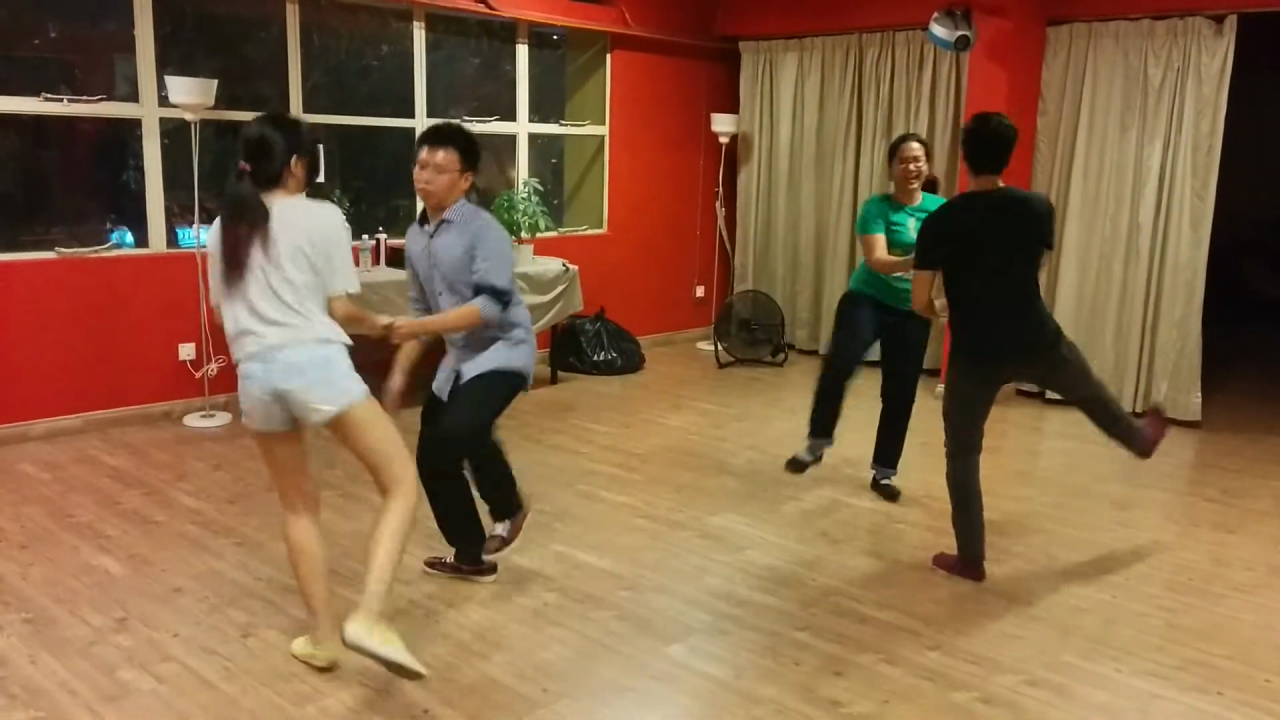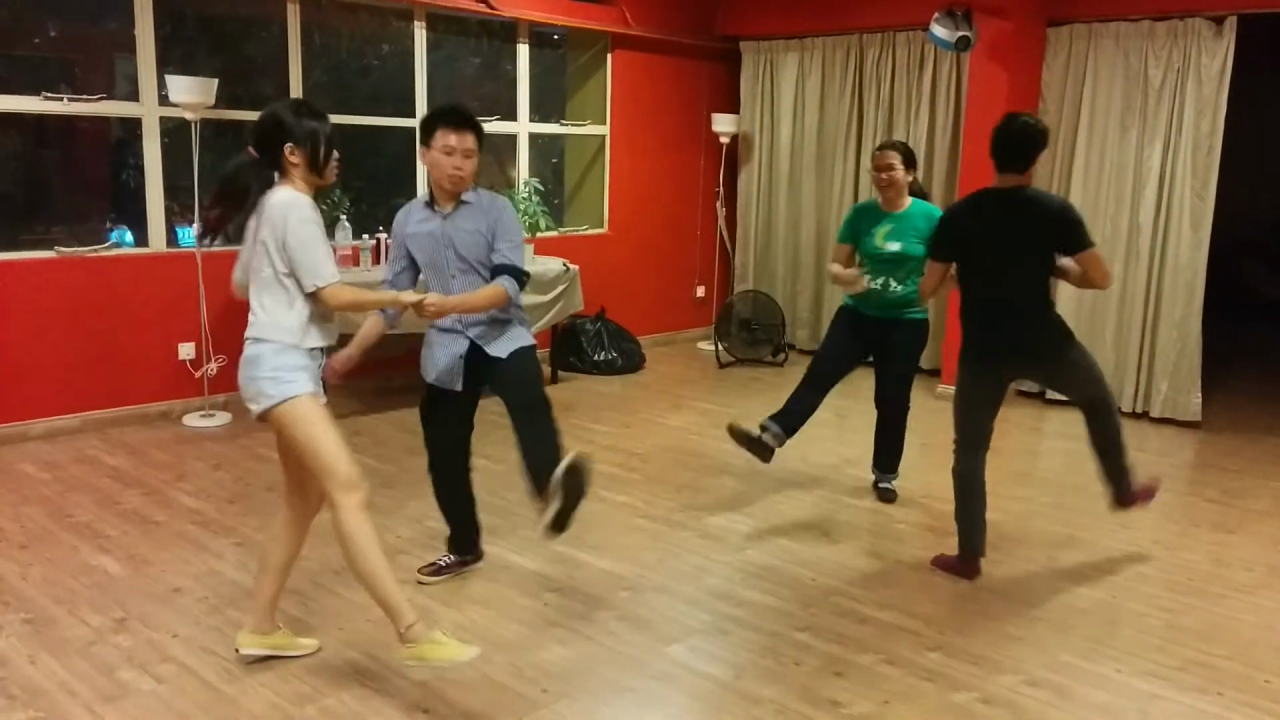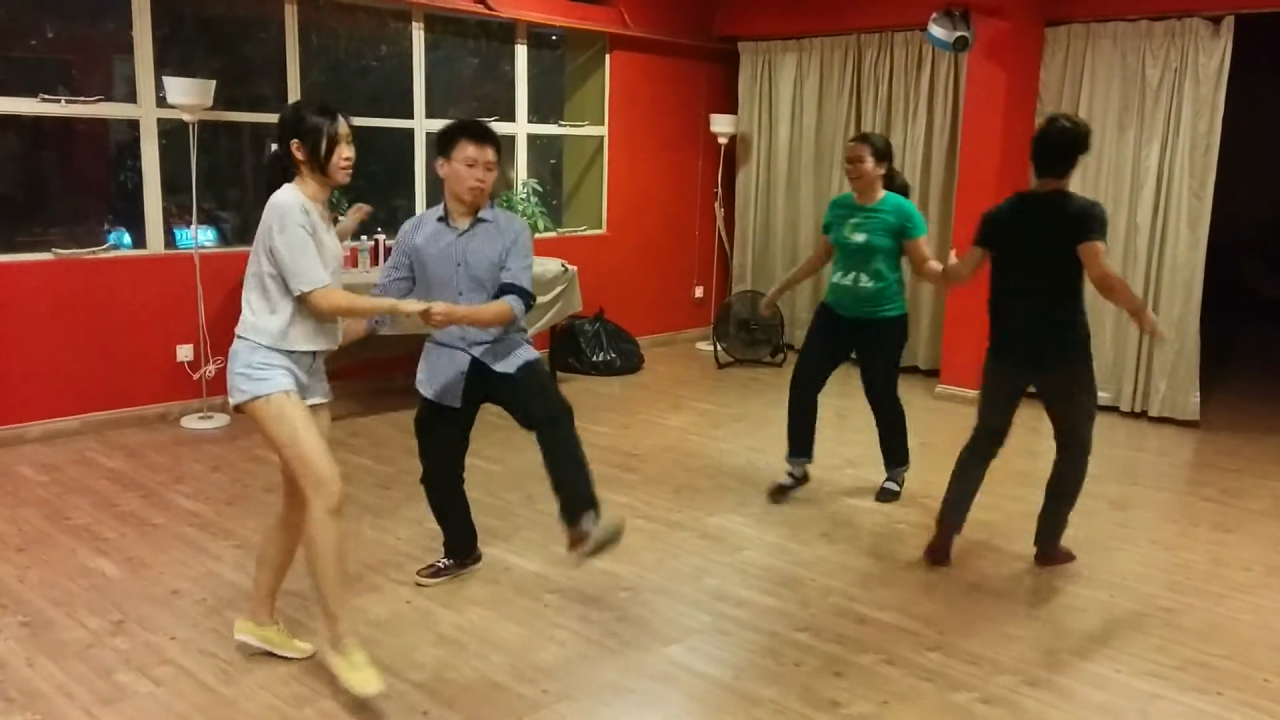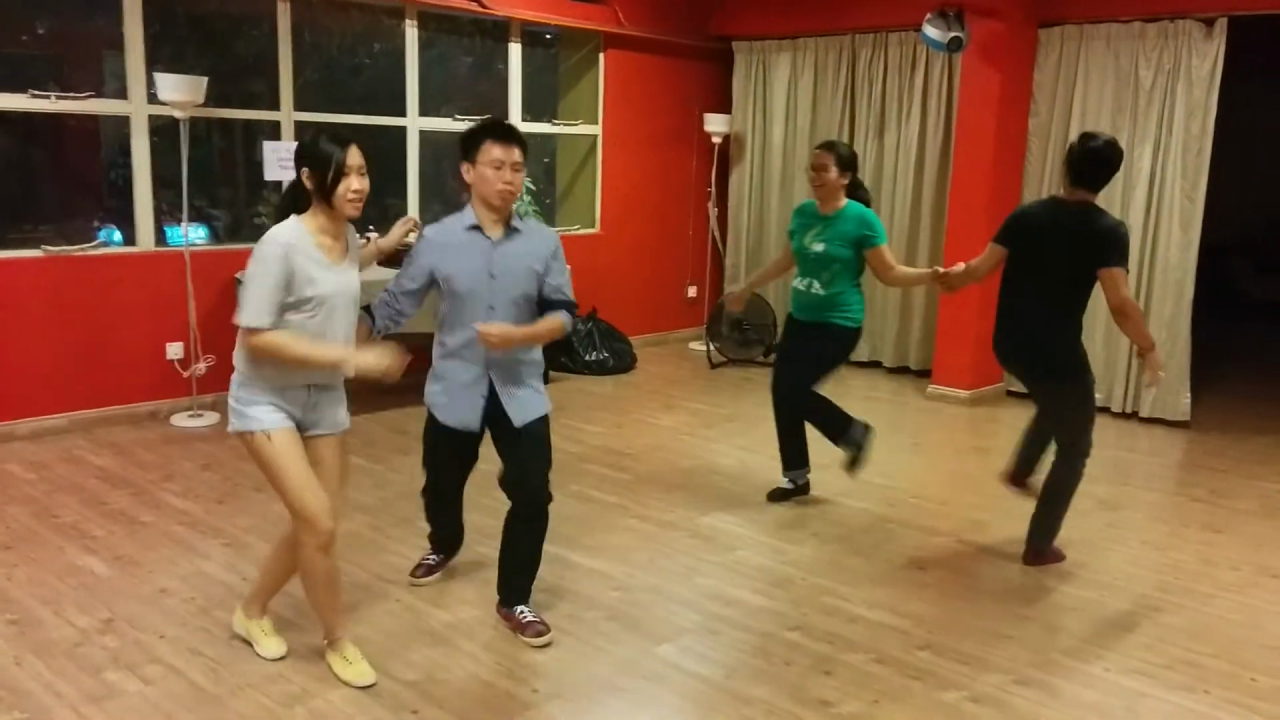
dt=0.2s
person 1, frame 1
left shoulder: (228, 226)
right shoulder: (321, 218)
left elbow: (226, 314)
right elbow: (342, 308)
right wrist: (375, 325)
left hip: (257, 374)
right hip: (313, 365)
left knee: (299, 508)
right knee: (403, 485)
left ankle: (323, 638)
right ankle: (367, 617)
person 1, frame 2
left shoulder: (262, 208)
right shoulder: (292, 208)
left elbow: (244, 284)
right elbow: (331, 295)
right wrist: (400, 297)
left hip: (289, 362)
right hip: (282, 365)
left knee: (304, 497)
right knee: (348, 490)
left ankle: (260, 628)
right ankle: (412, 631)
person 1, frame 3
left shoulder: (317, 206)
right shoulder: (289, 208)
right elbow: (321, 299)
left wrist: (342, 231)
right wrist: (396, 303)
left hip: (310, 365)
right hip: (266, 364)
left knee: (304, 498)
right knee: (326, 491)
left ankle: (259, 619)
right ankle: (342, 643)
person 1, frame 4
left shoulder: (346, 237)
right shoulder: (282, 243)
right elbow: (256, 335)
left wrist: (386, 245)
right wrist: (347, 357)
left hip: (323, 395)
right hip: (266, 397)
left knee: (312, 523)
right knee: (320, 525)
left ankle: (252, 611)
right ankle: (336, 640)
person 2, frame 1
left shoulder: (482, 230)
right shoulder: (415, 238)
left elbow: (492, 306)
right elbow: (423, 307)
left wrist: (429, 326)
right wrist: (401, 368)
left hip: (501, 353)
right hip: (459, 362)
left knee: (459, 432)
right knee: (435, 459)
left ankle: (507, 509)
right ankle: (473, 555)
person 2, frame 2
left shoulder: (497, 211)
right shoulder: (408, 221)
left elbow: (510, 283)
right elbow: (392, 297)
left wrist: (451, 303)
right wrist: (354, 349)
left hip: (502, 337)
right hip: (446, 349)
left knee: (527, 393)
right knee: (445, 457)
left ankle: (552, 489)
right ankle: (465, 548)
person 2, frame 3
left shoulder: (511, 230)
right shoulder: (414, 234)
left elbow: (515, 303)
right elbow: (384, 299)
left wrist: (457, 314)
left hip: (505, 355)
right hip: (445, 365)
left knee: (552, 414)
right knee: (439, 471)
left ankle: (583, 521)
right ankle: (460, 552)
person 2, frame 4
left shoulder: (543, 242)
right shoulder: (438, 239)
left elbow: (563, 314)
right elbow: (393, 306)
left wrist: (518, 333)
left hip: (519, 387)
right hip: (456, 386)
left knee: (532, 492)
right knee: (441, 486)
left ankle: (514, 600)
right ankle: (443, 547)
person 3, frame 1
left shoulder: (940, 222)
right shoulder: (1036, 208)
left elbow: (919, 300)
left wrist: (937, 310)
left hip: (974, 356)
right hip: (1037, 343)
left knee: (961, 453)
right knee: (1089, 391)
left ankle: (970, 557)
right ankle: (1140, 440)
person 3, frame 2
left shoulder: (959, 216)
right shoulder: (1054, 211)
left elbow: (928, 286)
right elbow: (1098, 278)
left wrist: (955, 274)
left hip: (984, 352)
right hip: (1047, 344)
left knee: (969, 450)
right knee: (1097, 397)
left ankle: (969, 555)
right ankle: (1124, 488)
person 3, frame 3
left shoulder: (1001, 214)
right shoulder: (1085, 213)
left elbow: (962, 274)
right elbow: (1101, 274)
left wrist: (943, 268)
right wrist: (1142, 312)
left hip: (1006, 351)
right hip: (1063, 352)
left knee: (986, 437)
right knee: (1075, 444)
left ankle: (944, 538)
right ankle: (1047, 545)
person 3, frame 4
left shoulder: (1027, 215)
right shoulder: (1108, 230)
left elbow: (983, 268)
right elbow: (1121, 303)
left wrist: (956, 276)
right wrist: (1149, 350)
left hip: (1009, 344)
right hip: (1054, 353)
left knee: (1052, 403)
right knee: (1072, 449)
left ankle: (1020, 469)
right ankle: (1039, 546)
person 4, frame 1
left shoulder: (940, 209)
right shoulder: (876, 206)
right elbow: (877, 259)
right wrist: (908, 261)
left hip: (912, 312)
right hip: (867, 300)
left knee: (900, 394)
right knee: (839, 363)
left ankle: (884, 473)
right ankle: (816, 445)
person 4, frame 2
left shoulder: (930, 217)
right shoulder: (861, 214)
right elbow: (838, 263)
right wrist: (844, 278)
left hip: (905, 323)
right hip: (859, 314)
left knee: (892, 399)
right knee: (820, 374)
left ankle: (885, 476)
right ankle: (768, 437)
person 4, frame 3
left shoulder: (900, 210)
right shoulder: (836, 207)
left elbow: (924, 266)
right elbow: (819, 257)
right wrist: (781, 288)
left hip: (881, 320)
right hip: (834, 313)
left knee: (882, 396)
right knee: (803, 382)
left ankle: (896, 474)
right ankle: (797, 469)
person 4, frame 4
left shoulder: (861, 220)
right shoulder: (802, 214)
left elbow: (889, 274)
right elbow: (786, 262)
left wrist: (931, 275)
right wrist: (747, 288)
left hip: (837, 324)
right hip: (801, 318)
left knee: (794, 392)
right knee: (784, 394)
left ankle: (854, 434)
right ankle: (796, 476)
